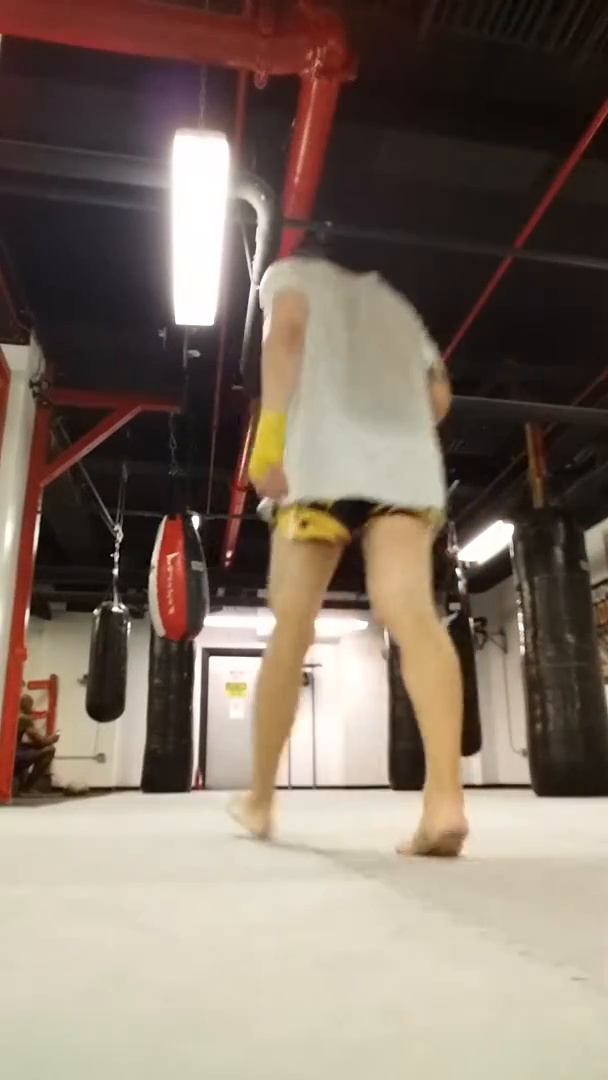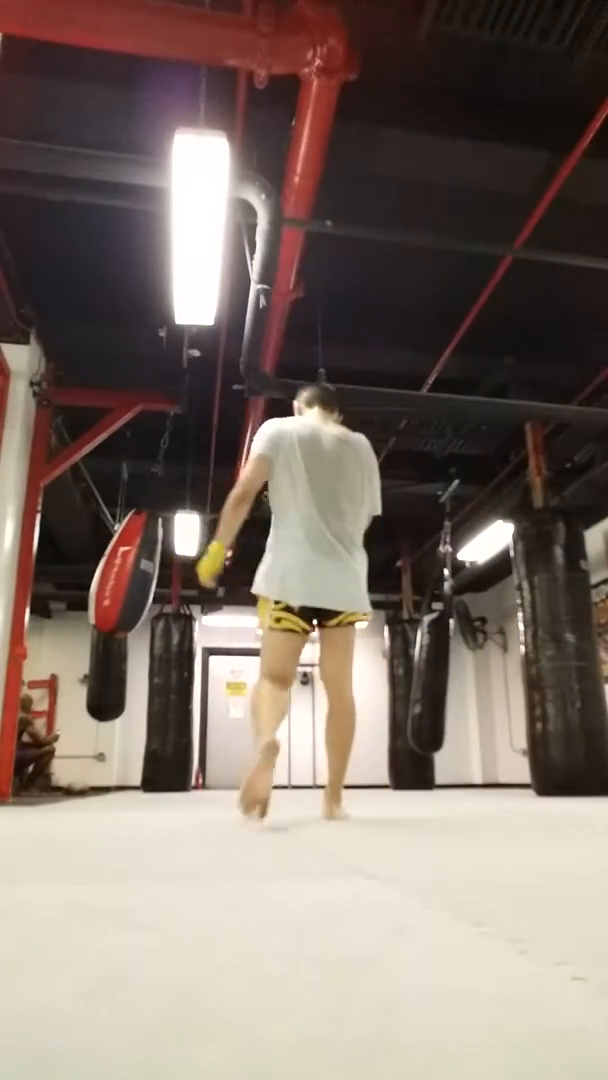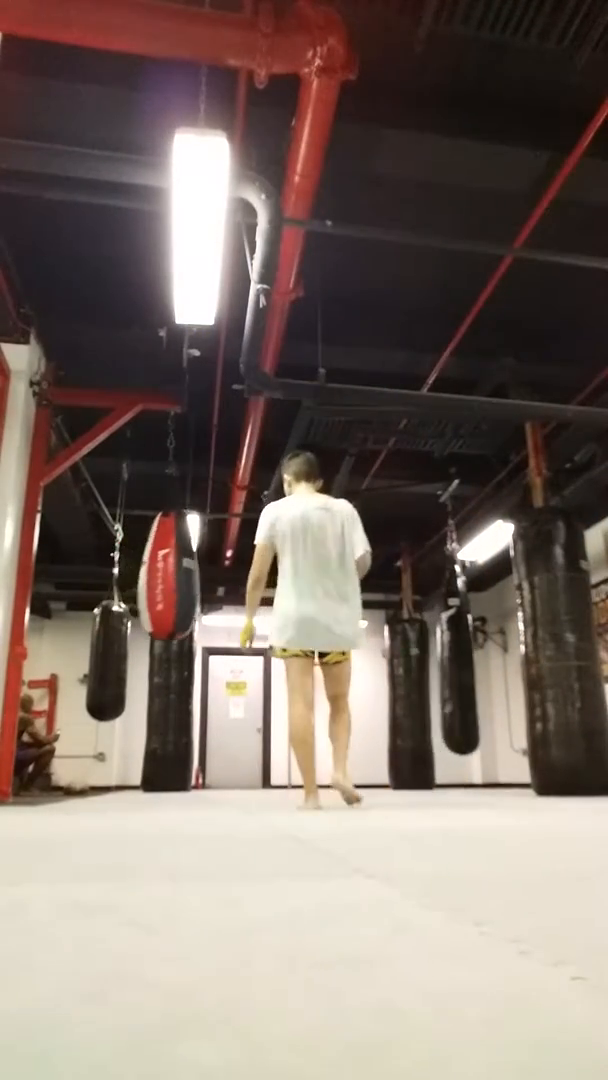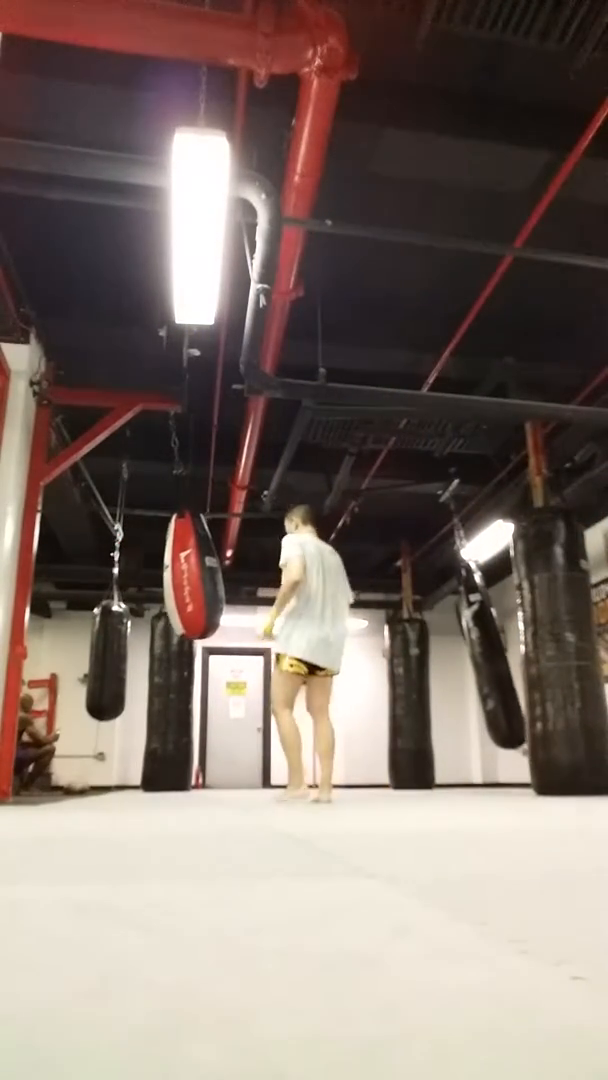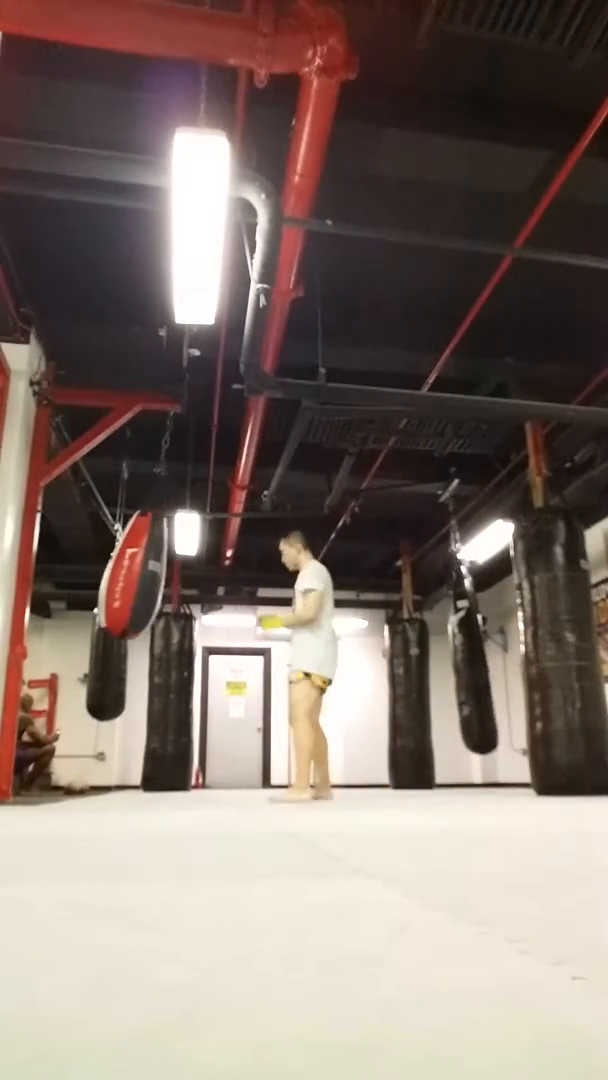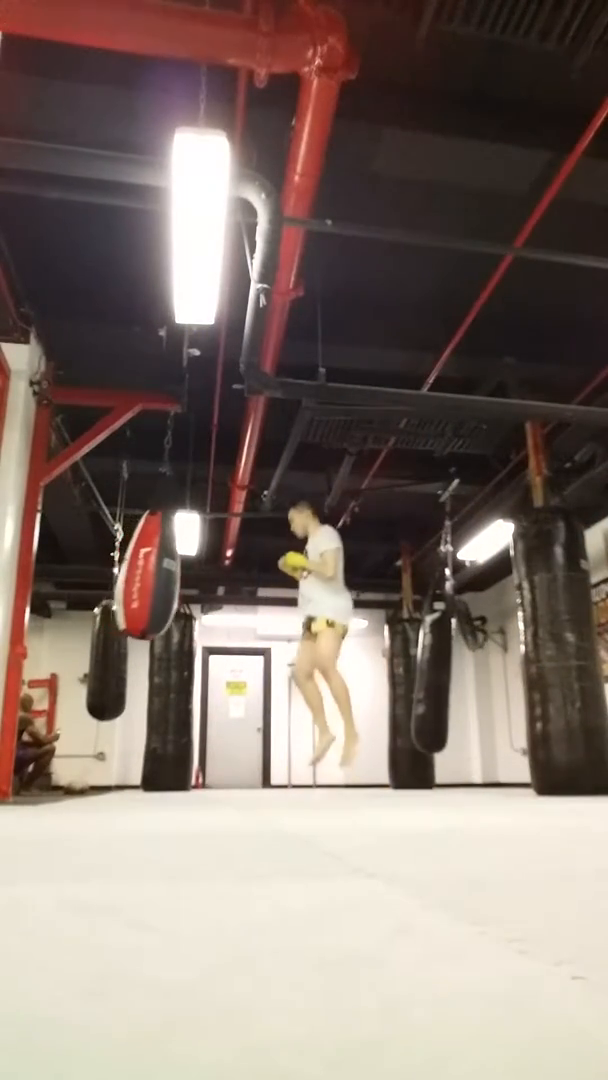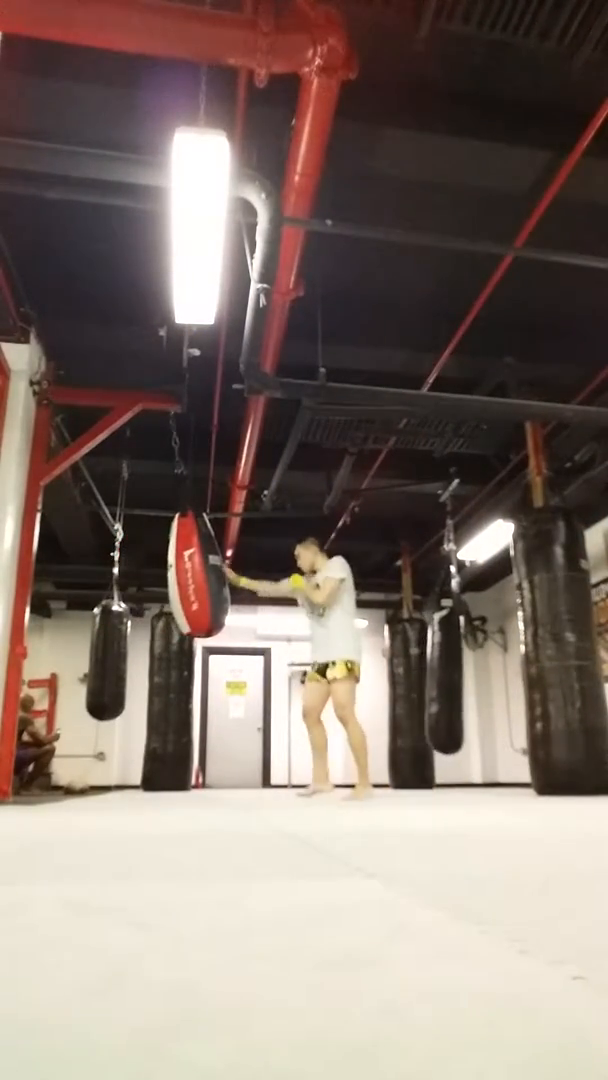
dt=0.7s
person 1, frame 1
left shoulder: (290, 273)
right shoulder: (393, 301)
left elbow: (286, 330)
right elbow: (438, 397)
left wrist: (270, 426)
left hip: (323, 457)
right hip: (405, 460)
left knee: (290, 630)
right knee: (411, 616)
left ankle: (260, 799)
right ankle: (444, 795)
person 1, frame 2
left shoulder: (277, 430)
right shoulder: (360, 445)
left elbow: (243, 493)
left wrist: (216, 550)
left hip: (289, 573)
right hip: (345, 577)
left knee: (274, 677)
right knee: (338, 686)
left ankle: (267, 741)
right ankle: (333, 797)
person 1, frame 3
left shoulder: (275, 511)
right shoulder: (344, 509)
left elbow: (258, 574)
right elbow: (364, 562)
left wrist: (249, 619)
left hip: (295, 620)
right hip: (338, 620)
left knee: (300, 704)
right knee: (339, 700)
left ankle: (311, 793)
right ankle: (341, 768)
person 1, frame 4
left shoulder: (294, 541)
right shoulder: (333, 555)
left elbow: (295, 577)
right elbow: (345, 602)
left wrist: (273, 616)
left hip: (299, 636)
right hip: (329, 641)
left knee: (282, 706)
right knee: (320, 713)
left ankle: (297, 783)
right ankle: (325, 786)
person 1, frame 5
left shoulder: (313, 570)
right shoulder: (315, 573)
left elbow: (309, 614)
left wrist: (280, 621)
right wrist: (281, 620)
left hip: (313, 657)
right hip: (314, 657)
left knee: (299, 716)
right knee: (310, 721)
left ankle: (301, 787)
right ankle: (322, 786)
person 1, frame 6
left shoulder: (326, 534)
right shoulder: (311, 543)
left elbow: (329, 572)
left wrist: (302, 563)
right wrist: (292, 570)
left hip: (330, 612)
right hip: (314, 615)
left knee: (325, 665)
right knee: (301, 673)
left ankle: (351, 733)
right ankle: (323, 732)
person 1, frame 7
left shoulder: (337, 564)
right shoulder: (306, 581)
left elbow: (322, 598)
right elbow: (271, 589)
left wrist: (301, 586)
right wrist: (238, 580)
left hip: (342, 652)
right hip: (321, 655)
left knee: (344, 713)
right knee: (309, 712)
left ankle: (364, 783)
right ankle: (321, 779)
